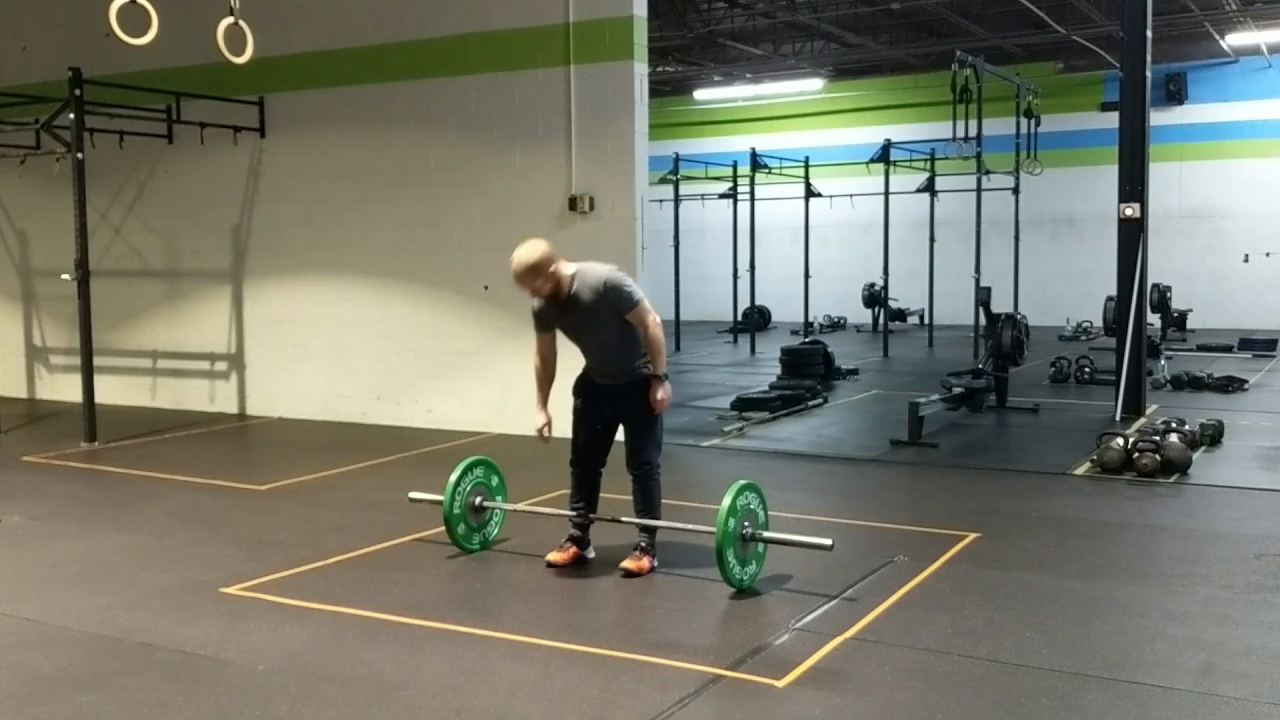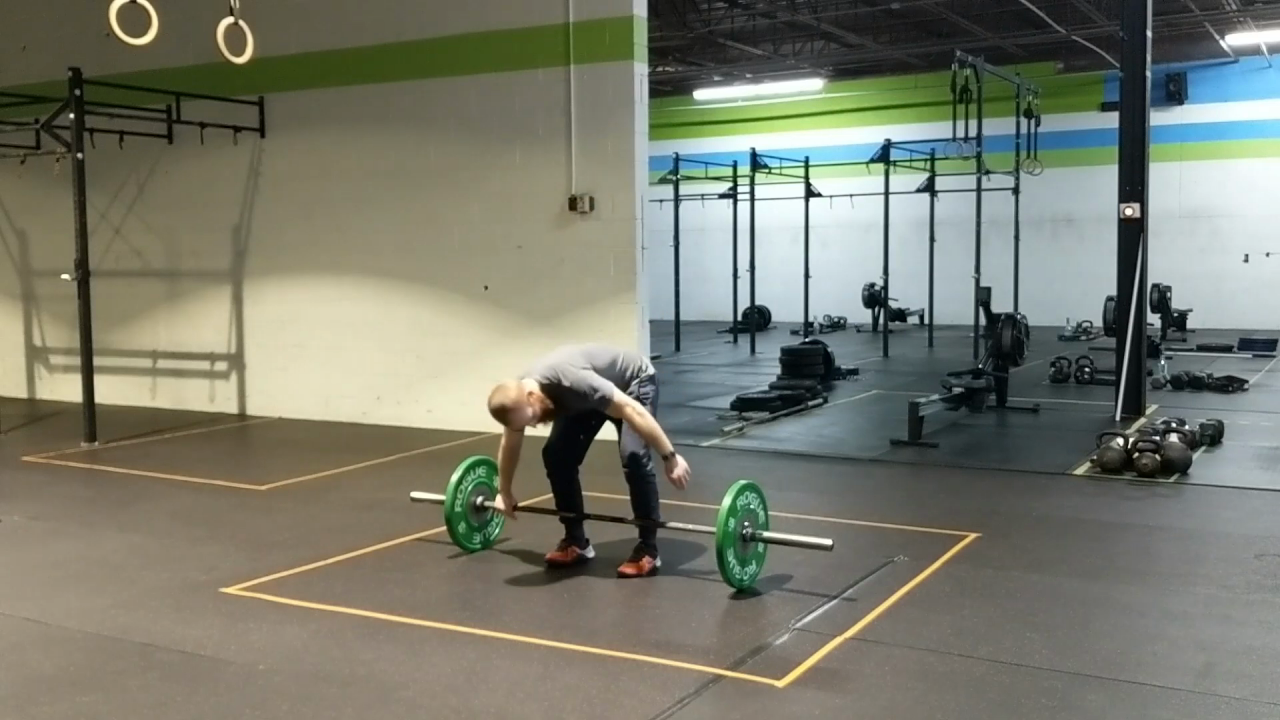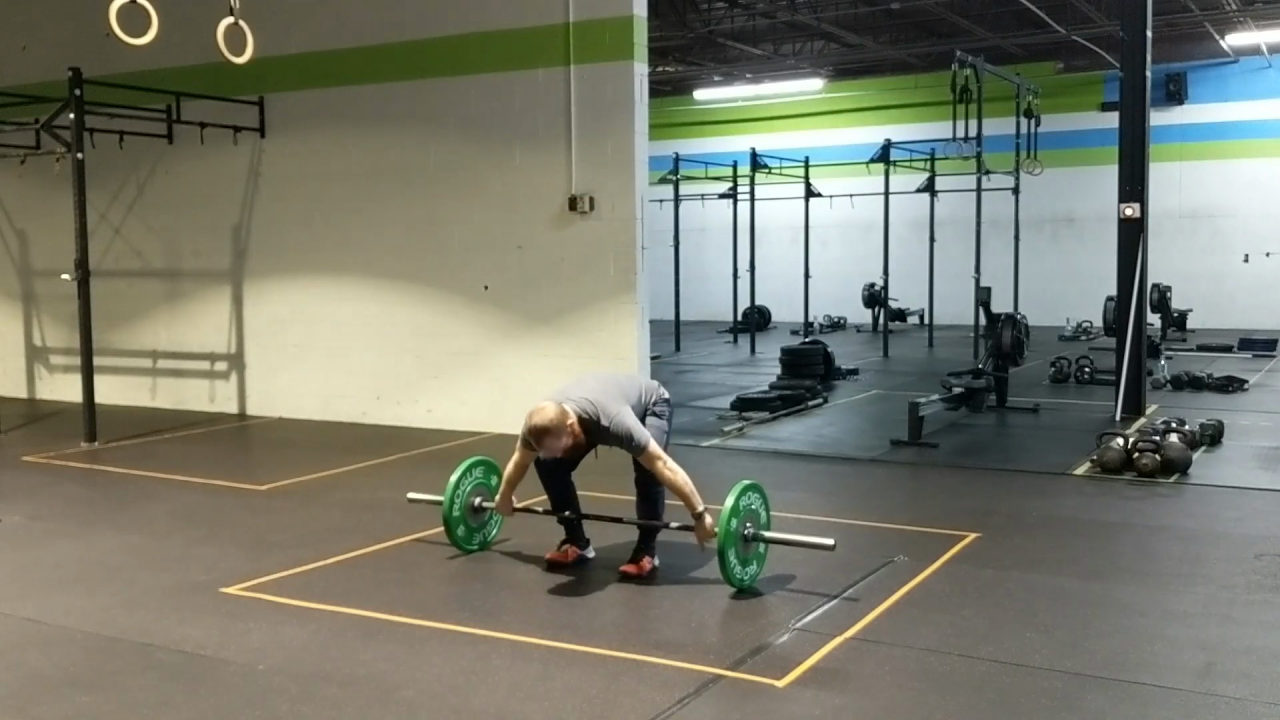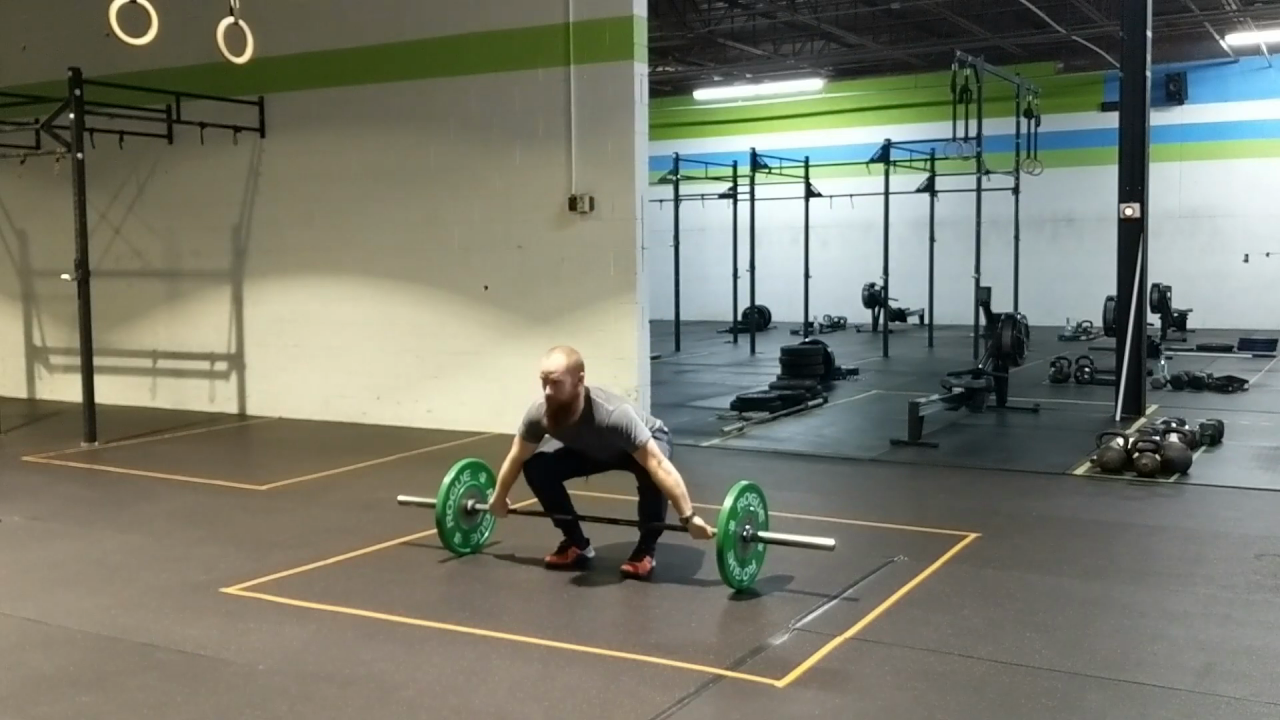
dt=1s
person 1, frame 1
left shoulder: (605, 280)
right shoulder: (542, 303)
left elbow: (651, 323)
right elbow: (544, 355)
left wrist: (659, 379)
right wrist: (541, 407)
left hip: (637, 383)
right hip: (595, 384)
left knee: (643, 463)
right knee: (583, 464)
left ankle: (646, 547)
right ankle: (578, 540)
person 1, frame 2
left shoulder: (571, 381)
right shoulder: (518, 400)
left elbow: (633, 412)
right elbow: (509, 445)
left wrist: (670, 457)
right wrist: (504, 492)
left hip: (635, 380)
right hip: (590, 397)
left knee: (633, 461)
right knee: (555, 456)
left ankle: (648, 551)
right ankle: (576, 542)
person 1, frame 3
left shoulder: (613, 420)
right shoulder: (541, 424)
left elbow: (664, 466)
right elbow: (520, 461)
left wrist: (700, 514)
right wrist: (504, 497)
left hip: (650, 403)
right hip: (600, 402)
left knee: (648, 470)
right knee: (547, 463)
left ankle: (646, 551)
right ankle: (576, 542)
person 1, frame 4
left shoulder: (614, 415)
right shoulder: (539, 413)
left elbow: (659, 465)
right elbow: (516, 457)
left wrist: (689, 517)
right wrist: (499, 497)
left hip: (649, 440)
left knee: (651, 474)
right knee: (536, 468)
left ankle: (646, 551)
right ankle: (576, 544)
